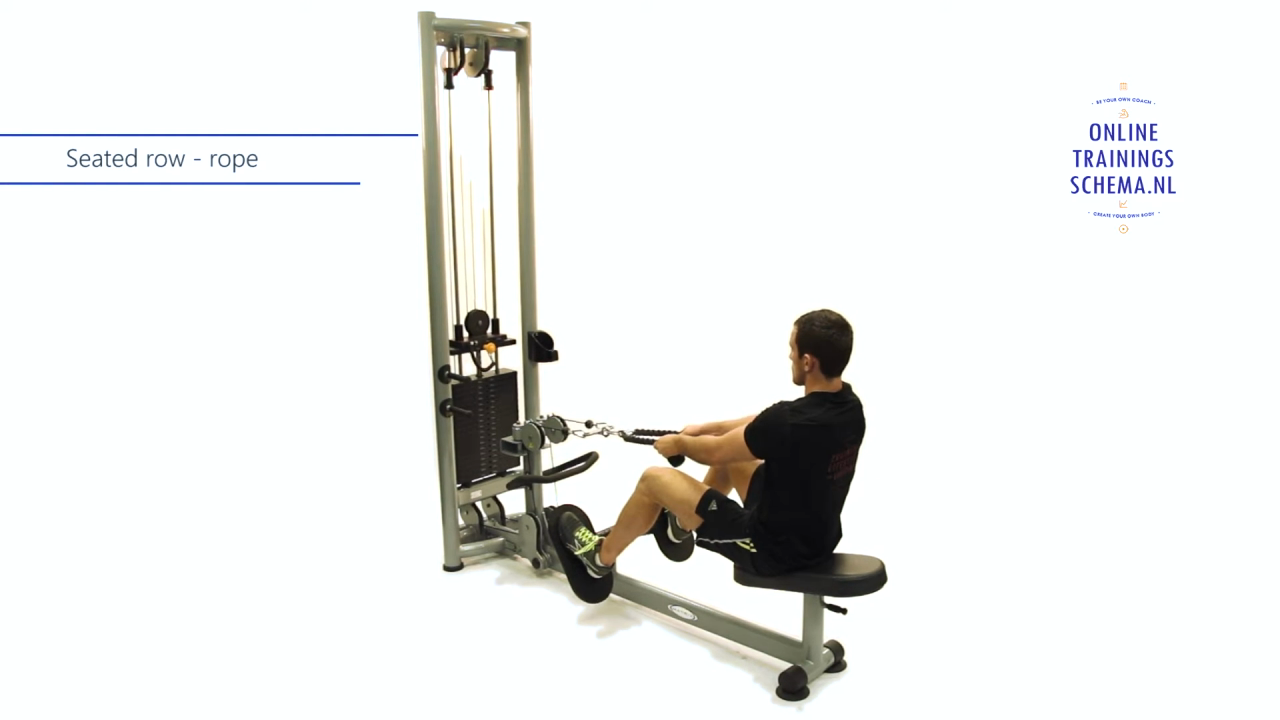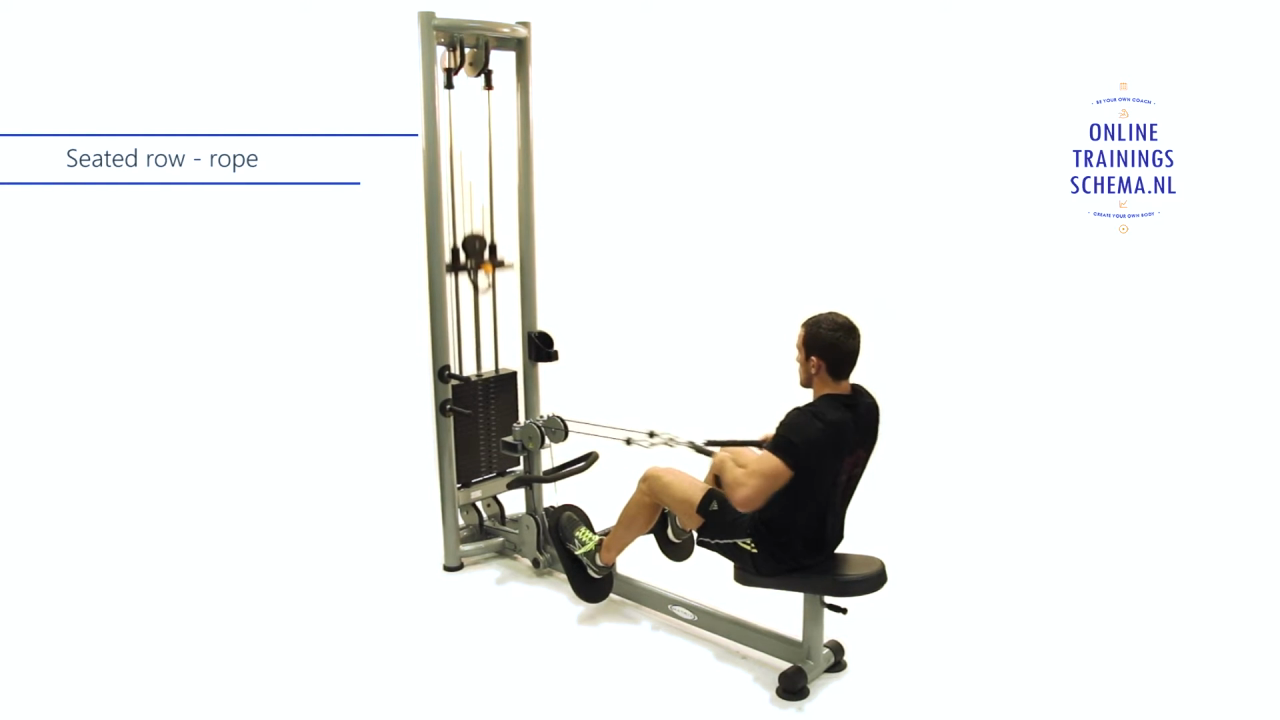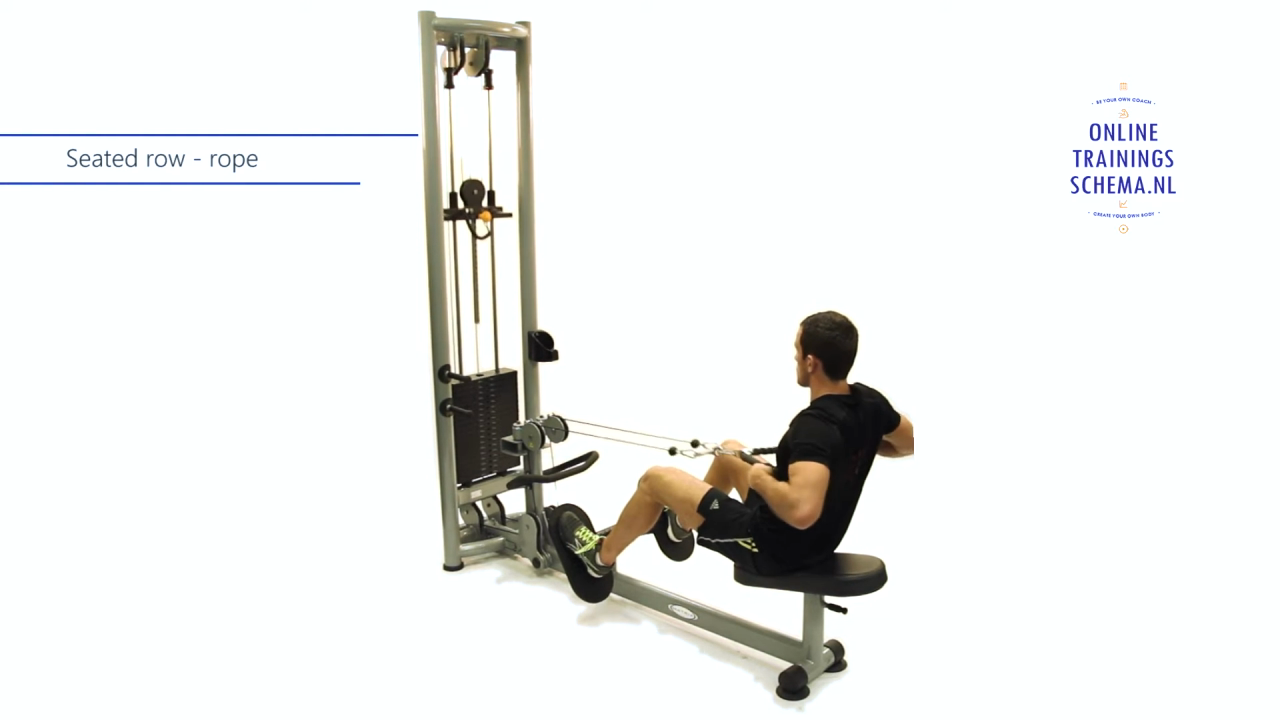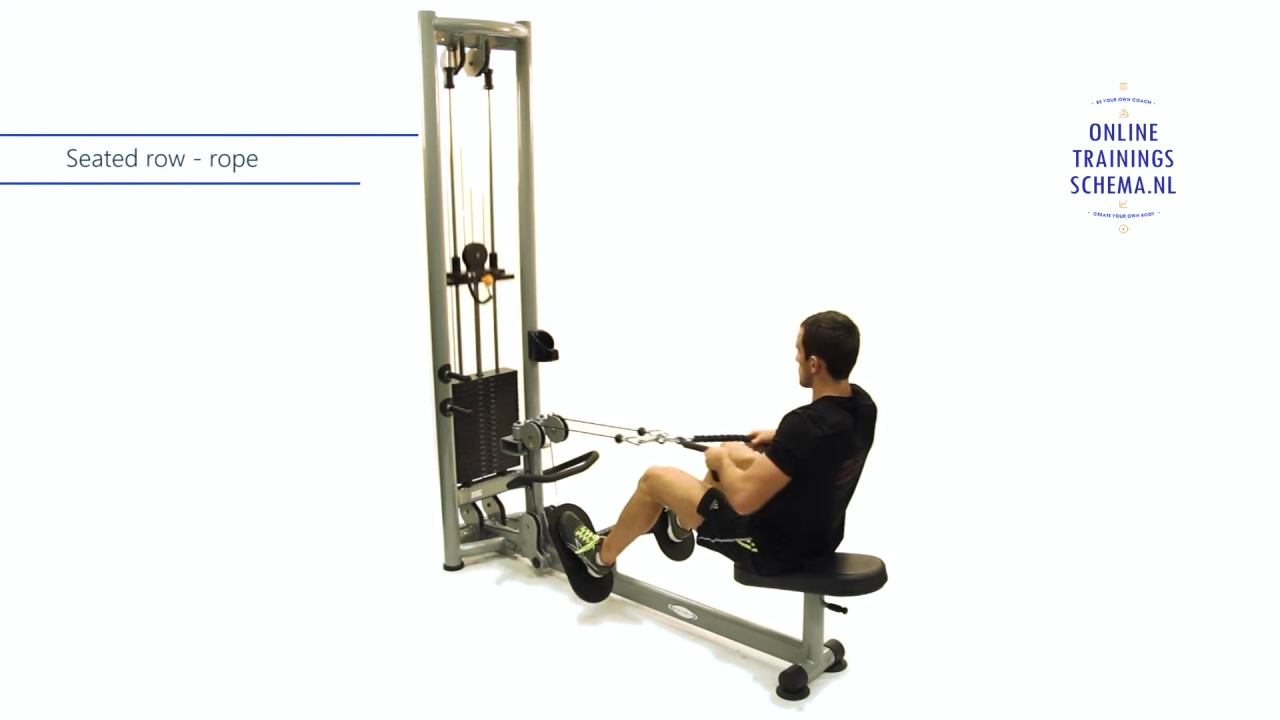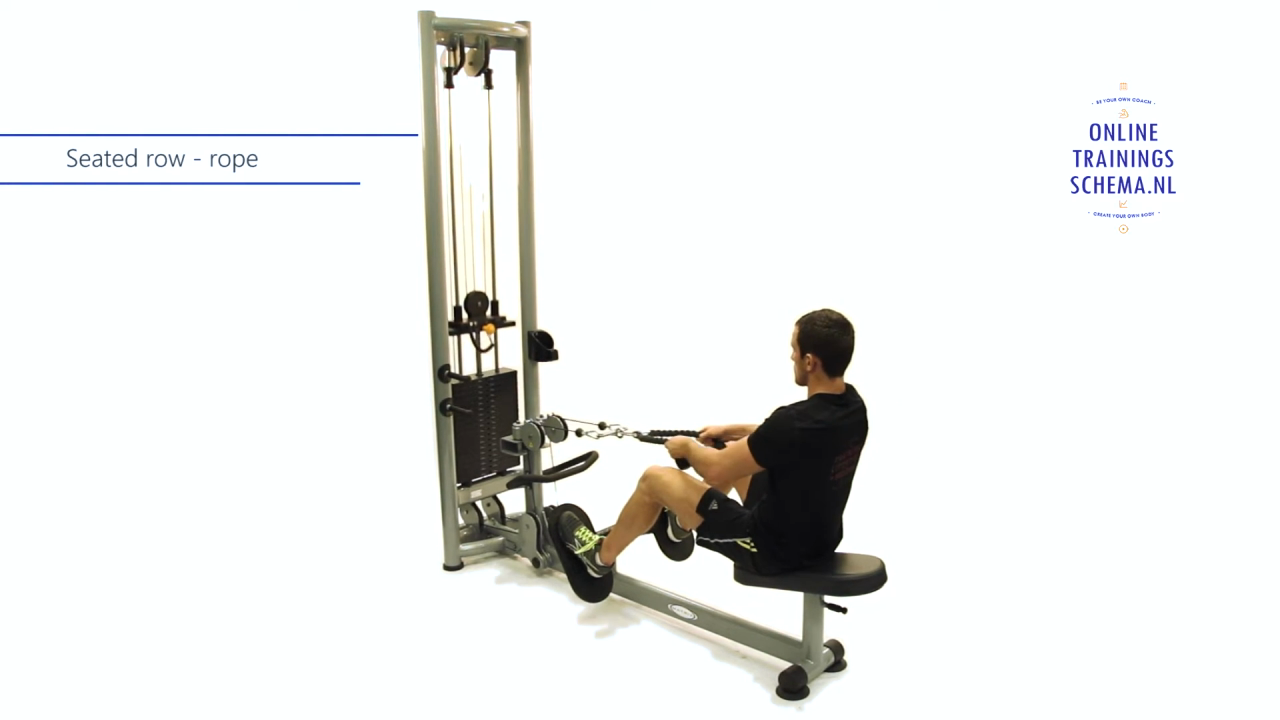
dt=0.5s
person 1, frame 1
left shoulder: (791, 419)
right shoulder: (848, 402)
left elbow: (714, 452)
left wrist: (680, 443)
right wrist: (704, 428)
left hip: (772, 548)
right hip: (816, 538)
left knee: (654, 479)
right knee: (732, 454)
left ankle: (601, 557)
right ankle: (683, 521)
person 1, frame 2
left shoulder: (808, 423)
right shoulder: (864, 404)
left elbow: (744, 497)
left wrist: (723, 467)
left hip: (772, 548)
right hip: (817, 538)
left knee: (654, 480)
right knee: (732, 454)
left ankle: (602, 556)
right ankle: (682, 521)
person 1, frame 3
left shoulder: (815, 425)
right shoulder: (870, 402)
left elbow: (802, 510)
right elbow: (908, 444)
left wrist: (761, 479)
left hip: (774, 547)
right hip: (821, 538)
left knee: (655, 479)
right knee: (729, 450)
left ankle: (603, 555)
right ankle: (683, 521)
person 1, frame 4
left shoulder: (806, 425)
right shoulder: (862, 405)
left elbow: (742, 498)
left wrist: (720, 462)
right wrist: (779, 439)
left hip: (773, 547)
right hip: (818, 537)
left knee: (654, 479)
right knee: (730, 450)
left ankle: (602, 555)
right ankle: (681, 521)
person 1, frame 5
left shoulder: (797, 421)
right shoulder: (852, 404)
left elbow: (717, 469)
left wrist: (687, 446)
right wrist: (730, 430)
left hip: (773, 547)
right hip: (819, 538)
left knee: (654, 479)
right knee: (735, 452)
left ankle: (601, 555)
right ankle: (681, 522)
